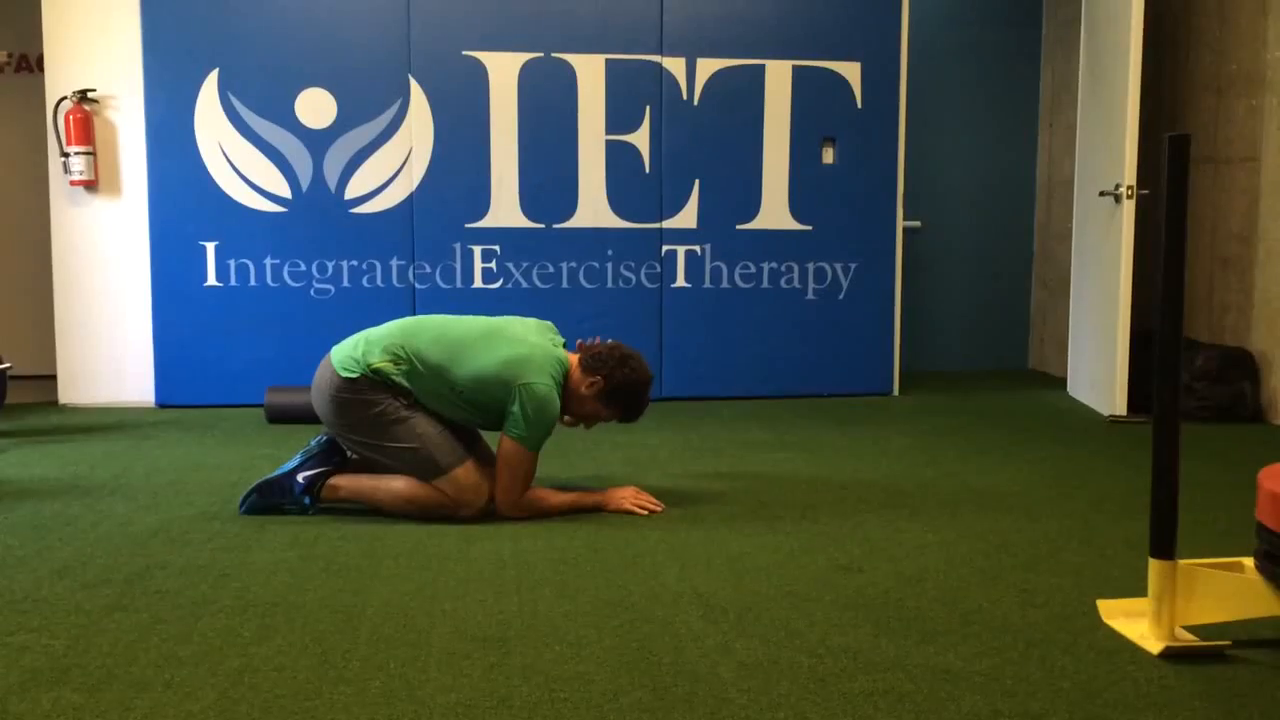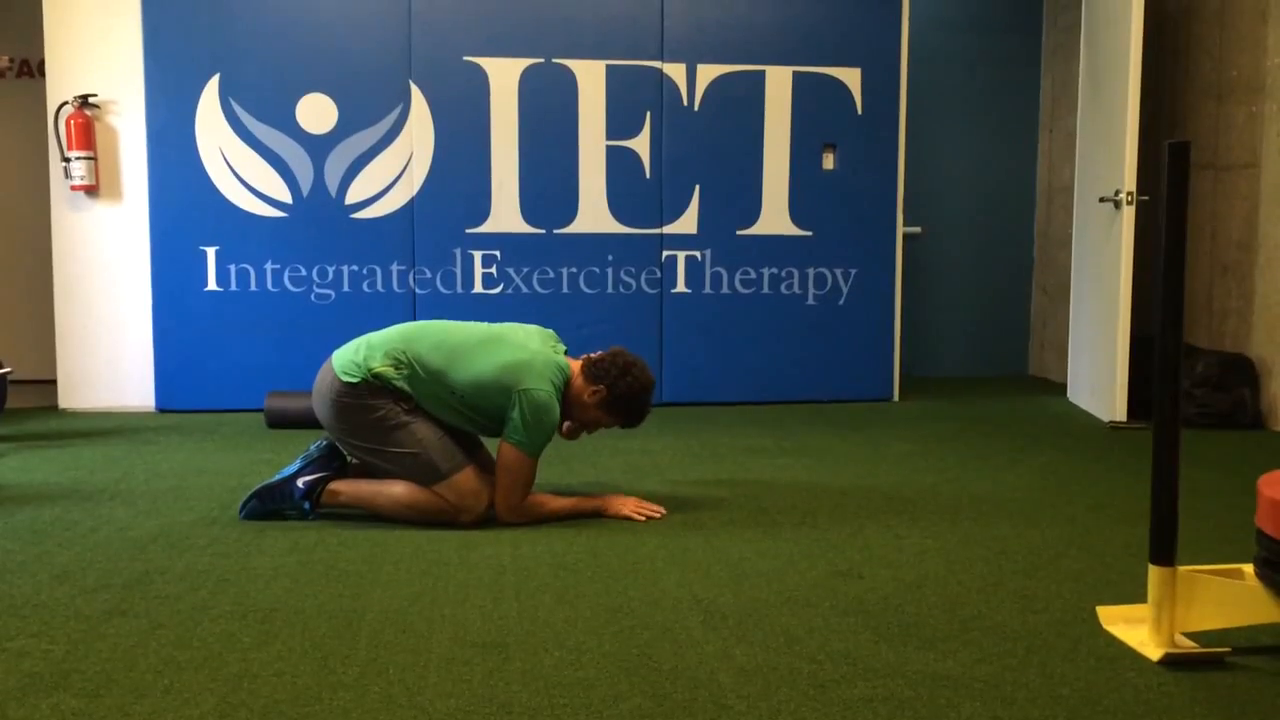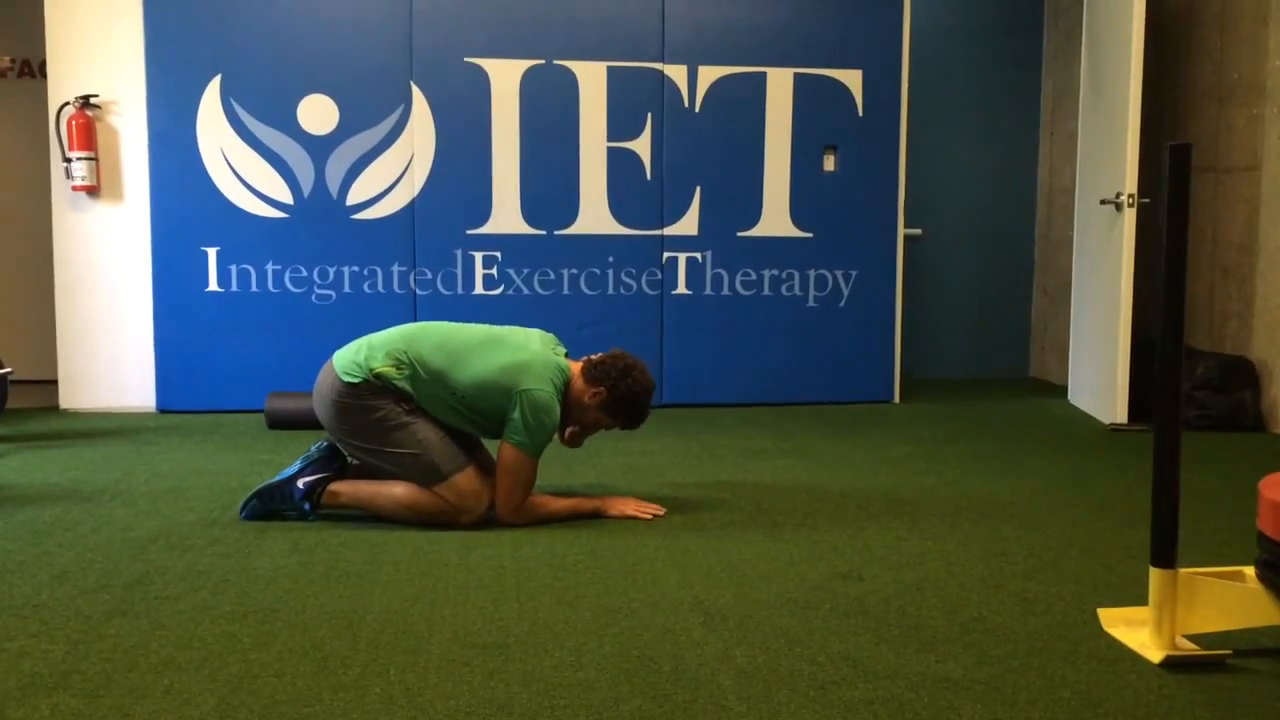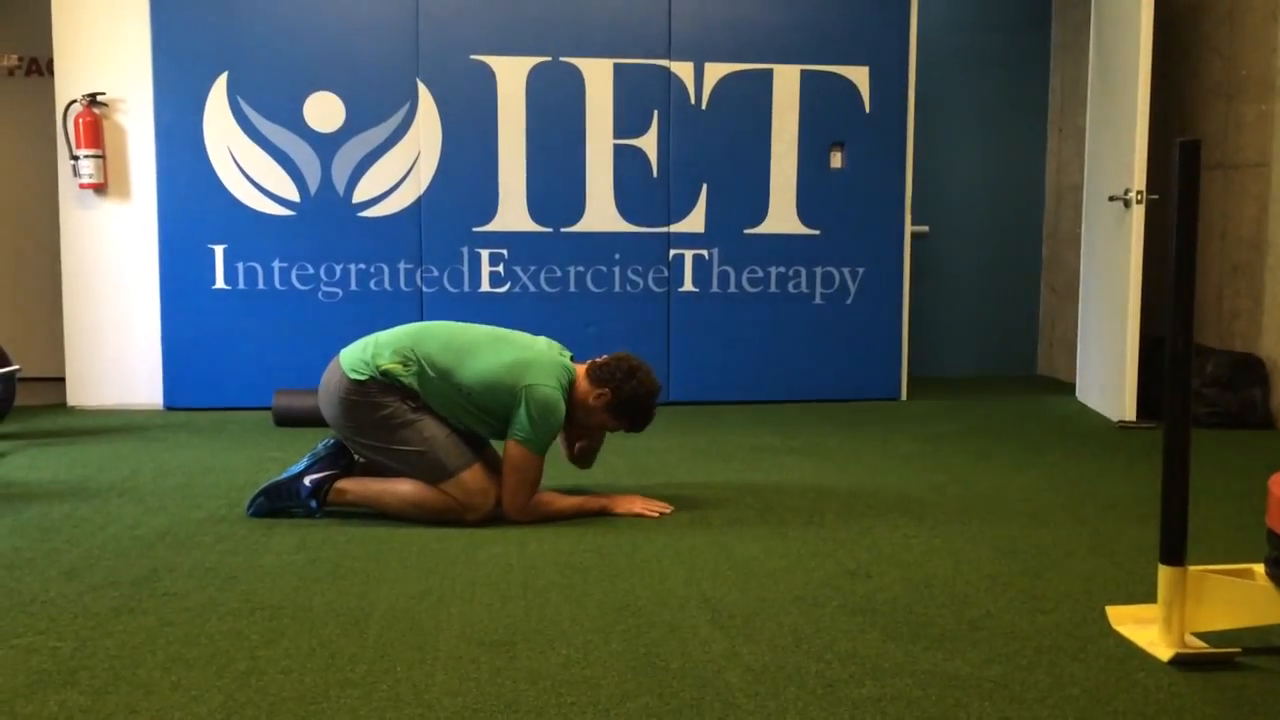
dt=0.4s
person 1, frame 1
left shoulder: (548, 337)
right shoulder: (539, 389)
left elbow: (566, 414)
right elbow: (511, 501)
left wrist: (586, 358)
right wrist: (602, 499)
left hip: (364, 367)
right hip: (353, 385)
left knee: (486, 474)
right knee: (471, 496)
left ankle: (344, 458)
right ankle: (317, 485)
person 1, frame 2
left shoulder: (550, 345)
right shoulder: (539, 394)
left elbow: (567, 430)
right elbow: (511, 508)
left wrist: (571, 422)
right wrist: (602, 504)
left hip: (366, 372)
right hip: (355, 390)
left knee: (485, 479)
right knee: (470, 502)
left ankle: (343, 463)
right ankle: (316, 490)
person 1, frame 3
left shoulder: (550, 348)
right shoulder: (538, 395)
left elbow: (569, 437)
right elbow: (510, 508)
left wrist: (584, 414)
right wrist: (600, 505)
left hip: (364, 372)
right hip: (355, 390)
left knee: (484, 481)
right knee: (470, 503)
left ankle: (343, 464)
right ankle: (318, 491)
person 1, frame 4
left shoulder: (558, 359)
right shoulder: (544, 395)
left elbow: (580, 458)
right elbow: (518, 506)
left wrist: (593, 427)
right wrist: (609, 504)
left hip: (371, 371)
right hip: (362, 388)
left knee: (492, 478)
right knee: (477, 500)
left ankle: (349, 463)
right ankle: (325, 488)
